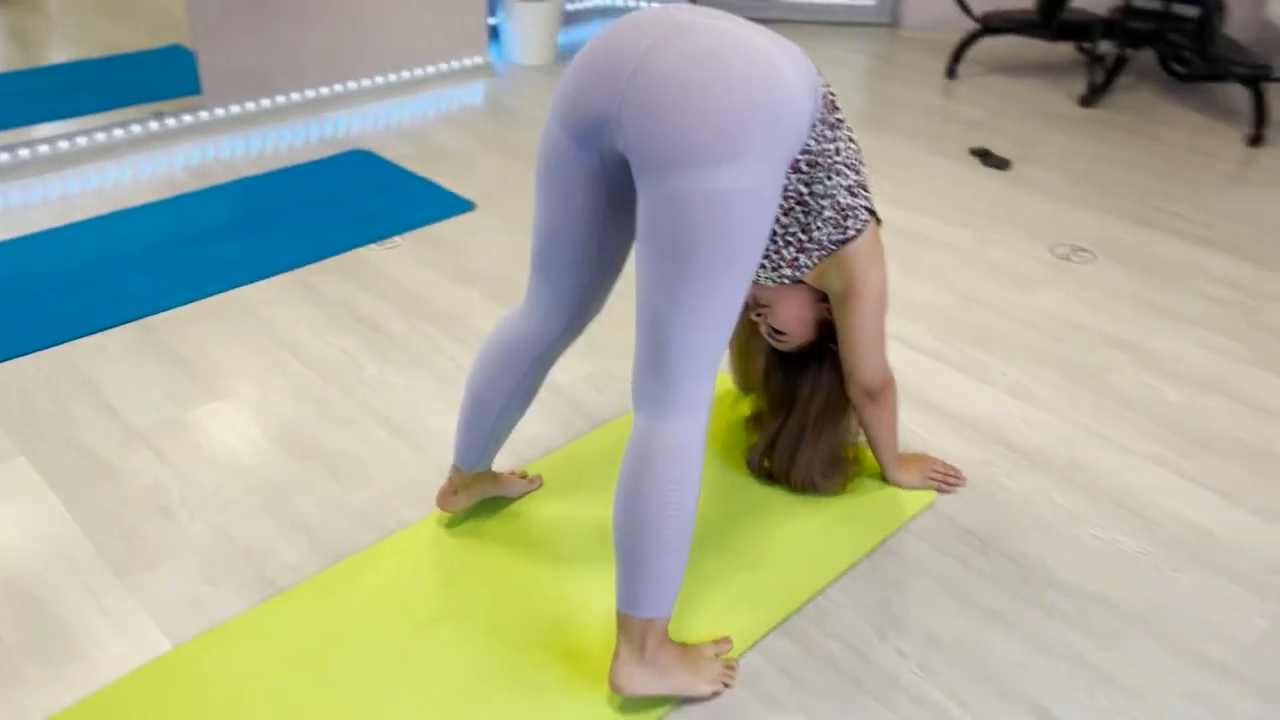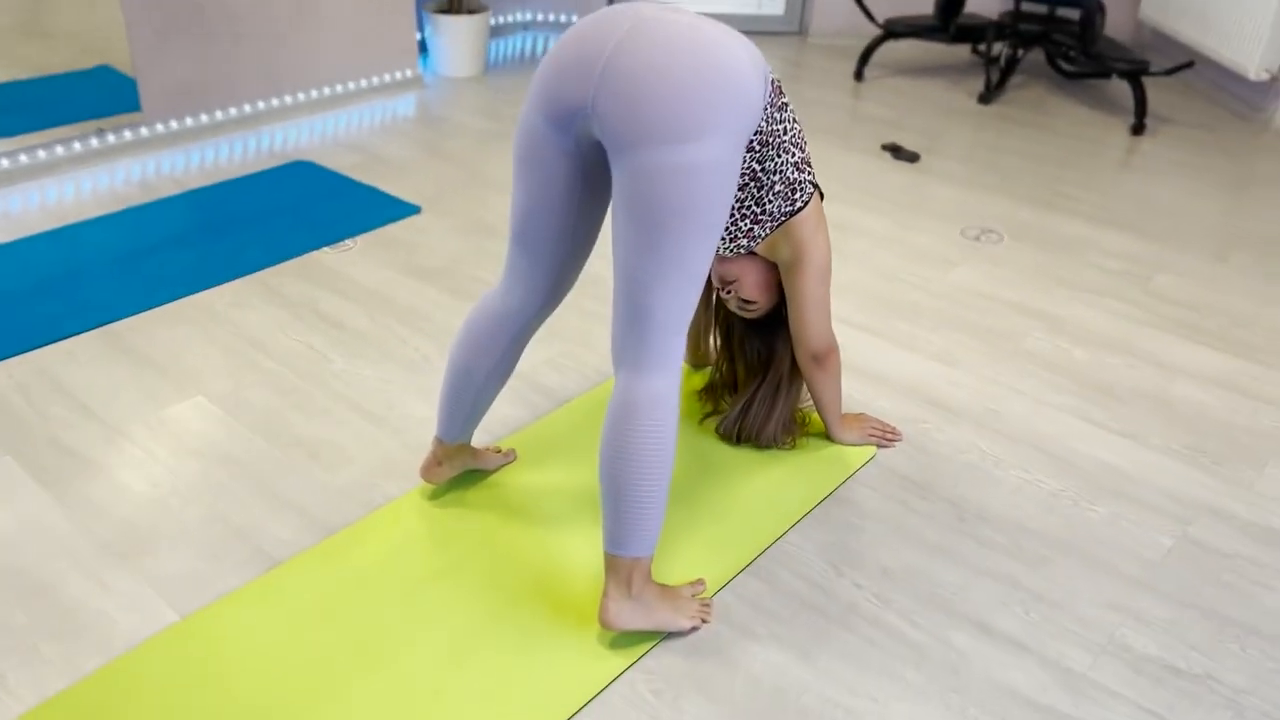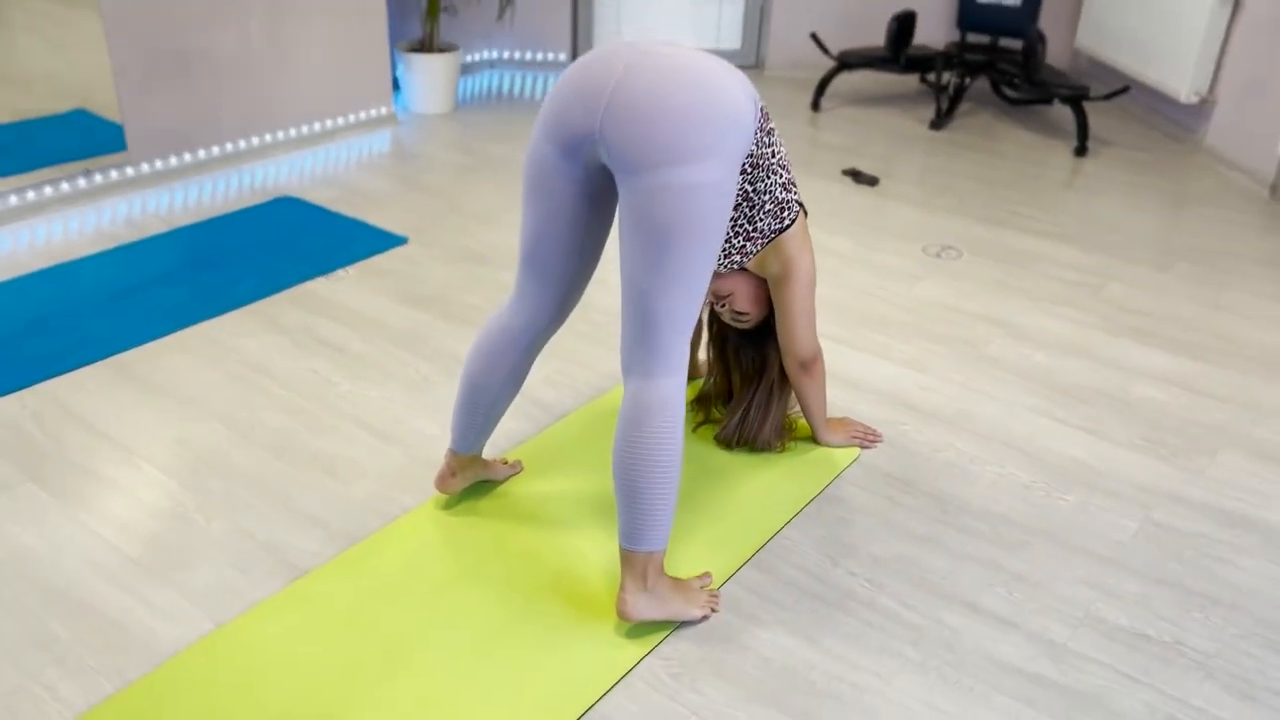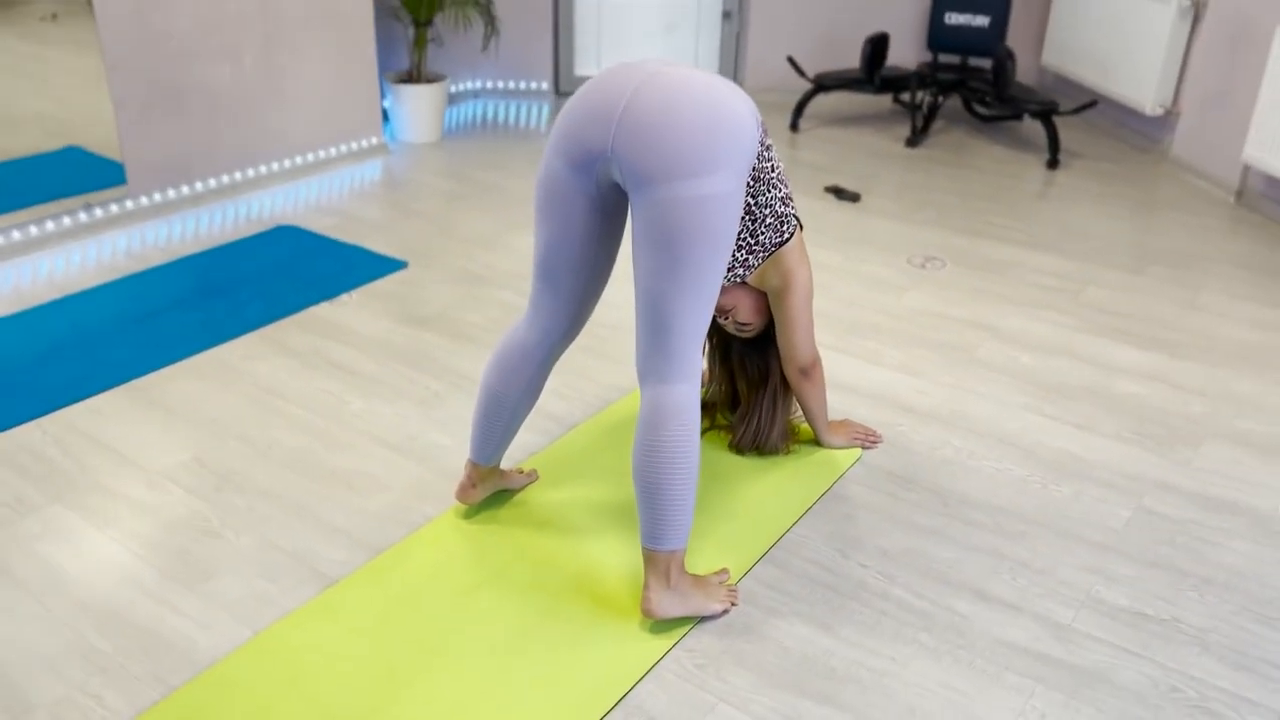
dt=0.5s
person 1, frame 1
right shoulder: (848, 258)
left elbow: (733, 301)
right elbow: (871, 384)
left wrist: (750, 381)
right wrist: (895, 466)
right hip: (723, 111)
left knee: (548, 315)
right knee: (674, 403)
left ankle: (466, 478)
right ankle: (642, 656)
person 1, frame 2
left shoulder: (723, 235)
right shoulder: (794, 230)
left elbow: (689, 286)
right elbow: (817, 349)
left wrist: (699, 355)
right wrist: (836, 423)
right hip: (686, 92)
left knee: (523, 292)
right knee: (647, 362)
left ankle: (447, 451)
right ankle: (627, 594)
person 1, frame 3
left shoulder: (713, 251)
right shoulder: (782, 246)
left elbow: (679, 315)
right elbow: (803, 356)
left wrist: (691, 371)
right wrist: (823, 427)
right hip: (687, 118)
left knee: (531, 309)
right knee: (654, 369)
right ankle: (643, 586)
person 1, frame 4
right shoulder: (779, 260)
left elbow: (703, 332)
right elbow: (802, 363)
right wrist: (824, 429)
left hip: (599, 100)
right hip: (692, 132)
left knee: (546, 324)
right knee: (668, 375)
